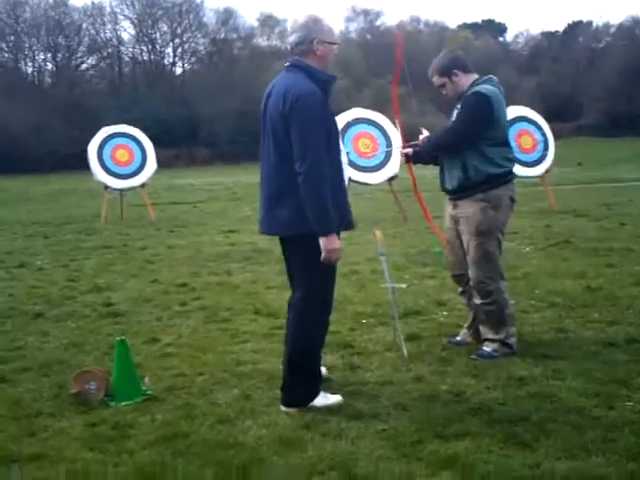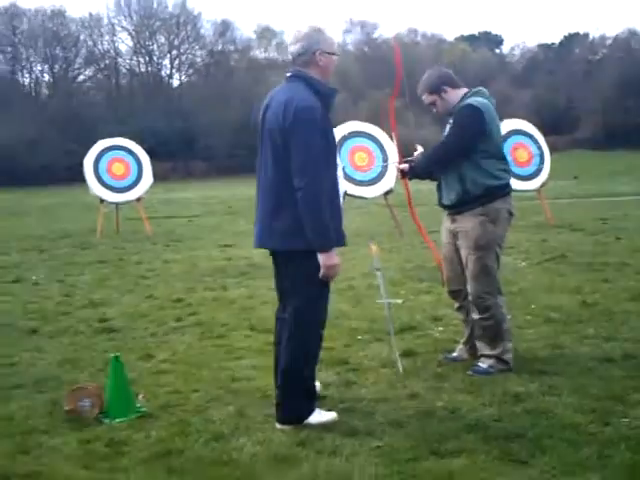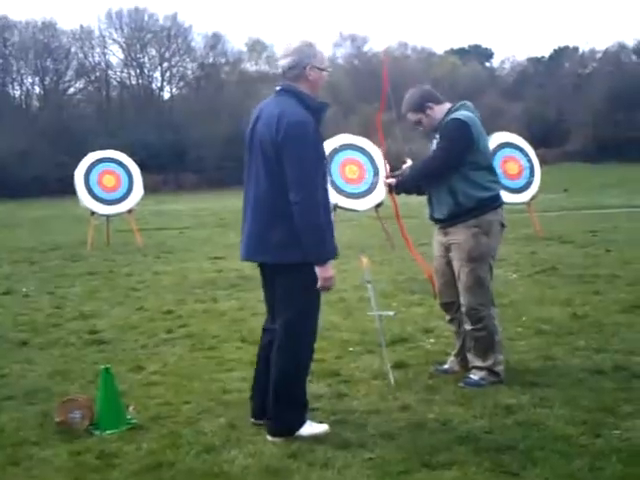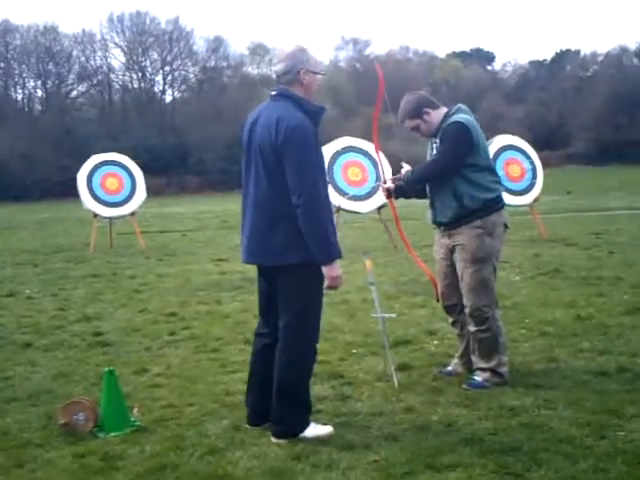
dt=0.2s
person 1, frame 1
left shoulder: (278, 86)
right shoulder: (307, 93)
right elbow: (312, 168)
right wrist: (327, 229)
left hip: (286, 212)
right hip: (307, 218)
left knee: (302, 296)
right knee: (312, 302)
left ankle: (300, 370)
right ankle: (299, 391)
person 1, frame 2
left shoulder: (277, 97)
right shoulder: (307, 105)
right elbow: (310, 183)
right wrist: (325, 244)
left hip: (279, 226)
right hip: (302, 231)
left knee: (290, 311)
right knee: (305, 318)
left ankle: (291, 386)
right ankle: (295, 408)
person 1, frame 3
left shoulder: (263, 111)
right shoulder: (298, 120)
right elbow: (305, 196)
right wrist: (321, 257)
left hip: (267, 239)
right hip: (293, 244)
left knee: (277, 324)
right knee: (296, 331)
left ankle: (263, 404)
right ankle: (285, 420)
person 1, frame 4
left shoulder: (258, 116)
right shoulder: (296, 124)
right elbow: (308, 198)
right wrist: (328, 256)
left hip: (265, 242)
right hip: (295, 247)
left knee: (270, 328)
right knee: (298, 334)
left ankle: (260, 409)
right ankle: (289, 422)
person 2, frame 1
left shoulder: (481, 97)
right shoulder: (470, 99)
left elbow: (453, 138)
right elbow: (452, 146)
left wrist: (426, 142)
right wrist: (418, 154)
left hip: (485, 197)
right hip: (462, 196)
left knee: (483, 272)
right knee: (461, 270)
left ankle: (500, 338)
right ankle: (477, 328)
person 2, frame 2
left shoulder: (473, 110)
right shoulder: (462, 113)
left elbow: (447, 153)
right elbow: (447, 162)
left wrist: (419, 159)
right wrist: (414, 169)
left hip: (482, 210)
right hip: (459, 211)
left knee: (481, 287)
right knee: (458, 285)
left ankle: (497, 354)
right ankle: (473, 344)
person 2, frame 3
left shoulder: (460, 123)
right shoulder: (447, 128)
left elbow: (435, 166)
right elbow: (434, 177)
left wrist: (407, 173)
right wrist: (401, 184)
left hip: (475, 222)
right hip: (449, 223)
left knee: (474, 299)
right knee: (449, 297)
left ankle: (488, 366)
right ankle: (464, 356)
person 2, frame 4
left shoulder: (459, 127)
right shoulder: (442, 133)
left elbow: (437, 170)
right elbow: (432, 181)
left wrist: (407, 177)
right wrist: (399, 188)
left hip: (477, 224)
right hip: (450, 226)
left knee: (478, 301)
right knee: (452, 299)
left ankle: (492, 368)
right ankle: (467, 358)
